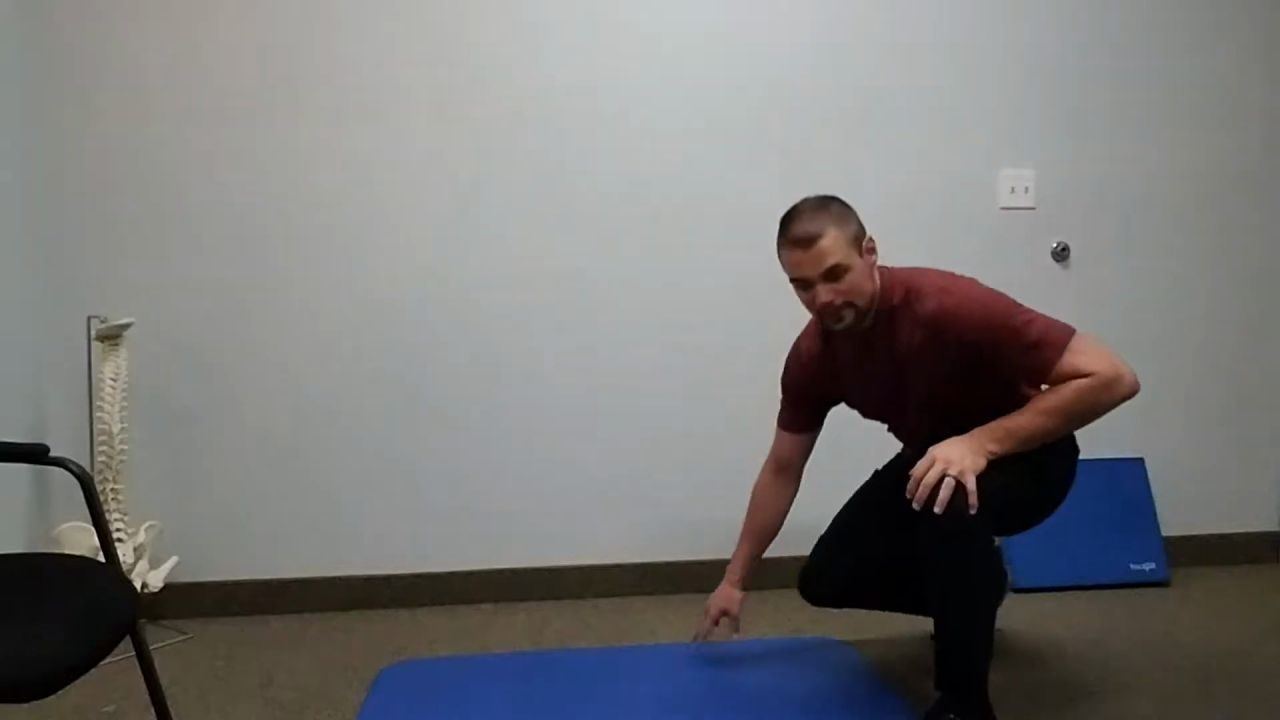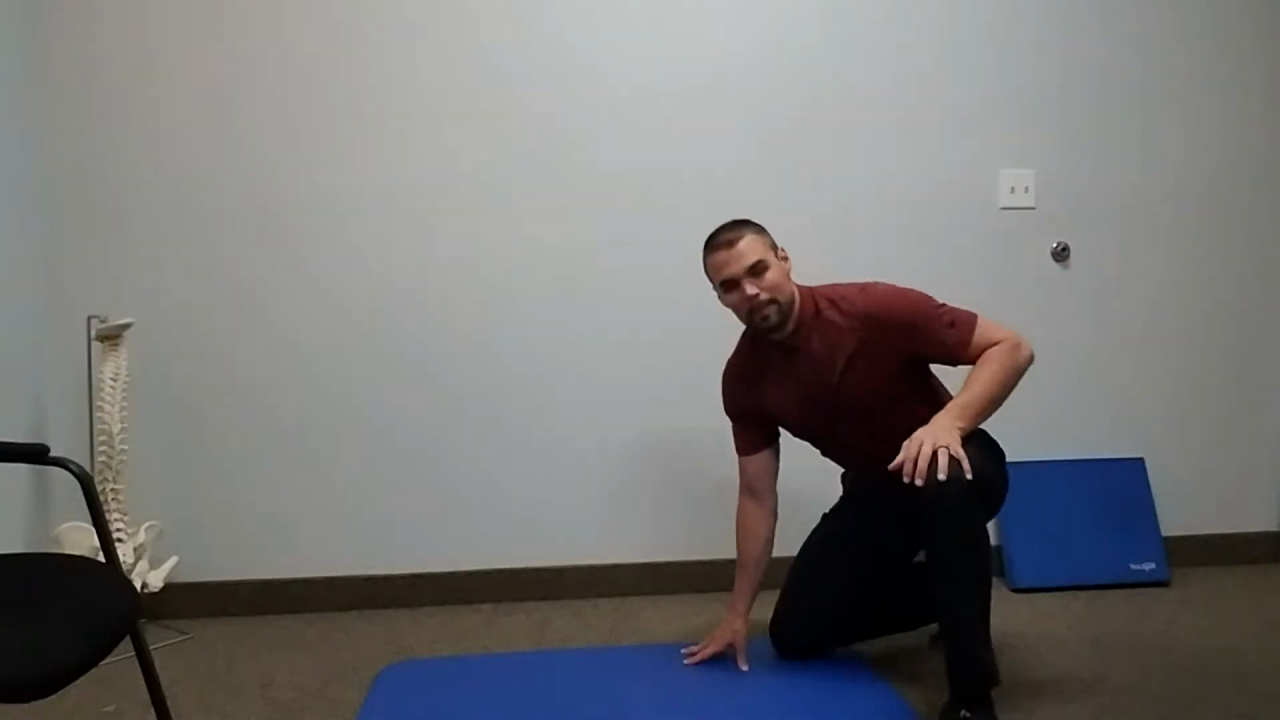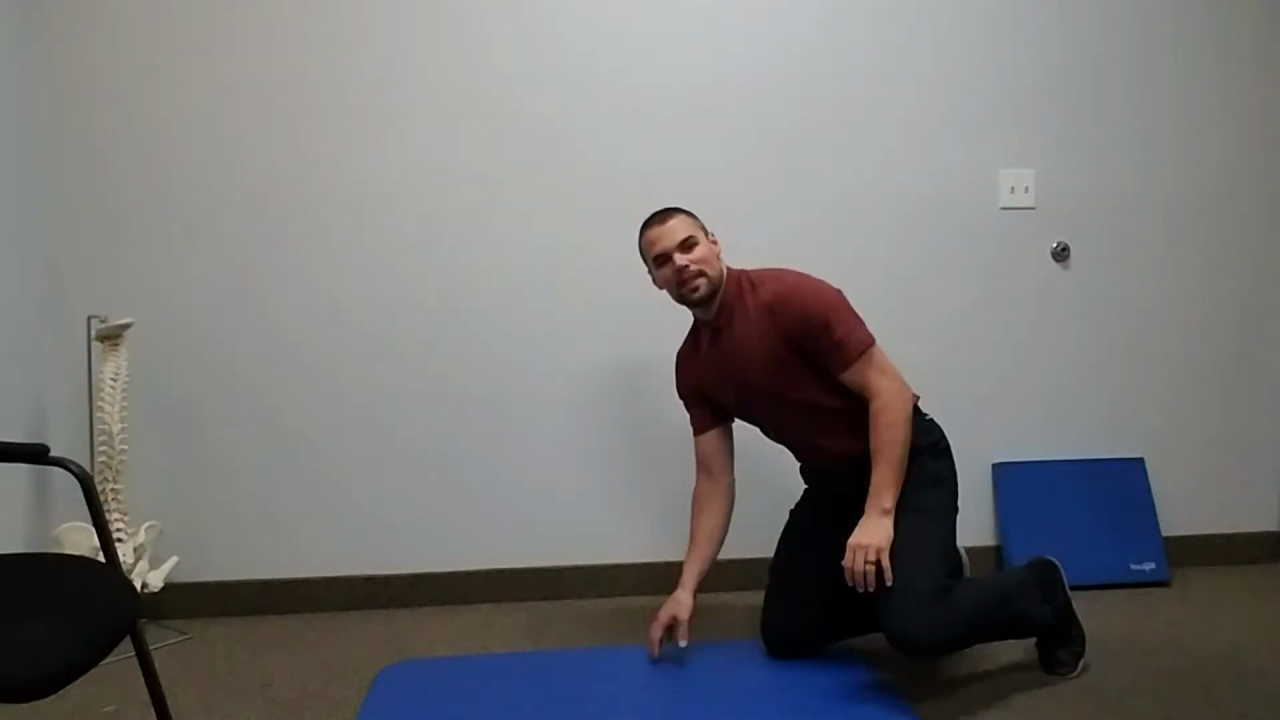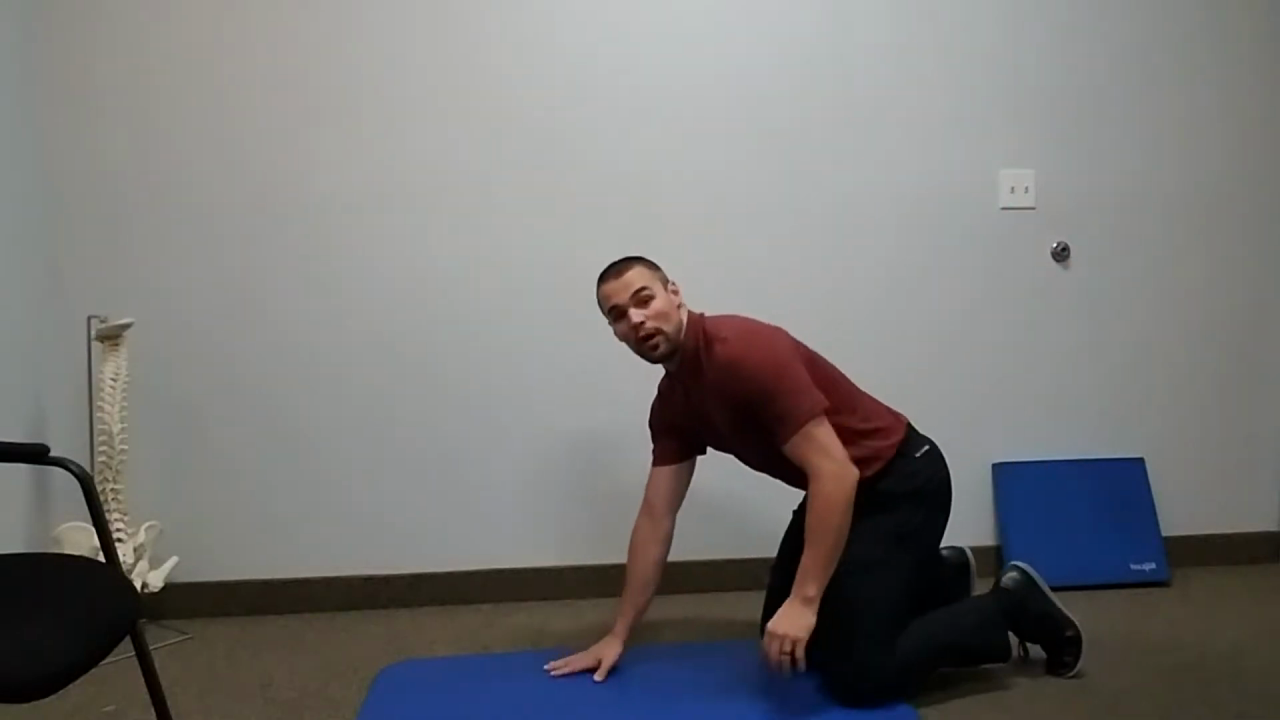
dt=0.4s
person 1, frame 1
left shoulder: (953, 309)
right shoulder: (812, 356)
left elbow: (1111, 377)
right elbow: (783, 470)
left wrist: (980, 442)
right wrist: (734, 579)
left hip: (1025, 451)
right hip: (931, 451)
left knee: (942, 509)
right knee: (827, 579)
right ankle: (972, 589)
person 1, frame 2
left shoulder: (872, 310)
right shoulder: (742, 377)
left elbow: (1010, 347)
right elbow: (757, 496)
left wrist: (949, 423)
right wrist: (737, 615)
left hip: (950, 467)
right hip: (870, 491)
left knee: (940, 483)
right knee: (795, 634)
right ankle: (940, 589)
person 1, frame 3
left shoulder: (790, 298)
right shoulder: (692, 364)
left elbow: (890, 393)
right elbow: (714, 477)
left wrist: (877, 514)
right wrist: (686, 589)
left hip: (904, 455)
right hip: (829, 480)
left knee: (915, 628)
right knee: (785, 634)
left ankle: (1041, 596)
right ankle: (934, 577)
person 1, frame 4
left shoulder: (747, 353)
right shoulder: (672, 403)
left elbow: (834, 472)
right elbow: (655, 519)
left wrist: (803, 604)
right wrist: (617, 636)
left hip: (901, 484)
right hip: (836, 493)
left knee: (859, 676)
right knee: (782, 638)
left ankle: (1010, 606)
right ankle: (937, 578)
